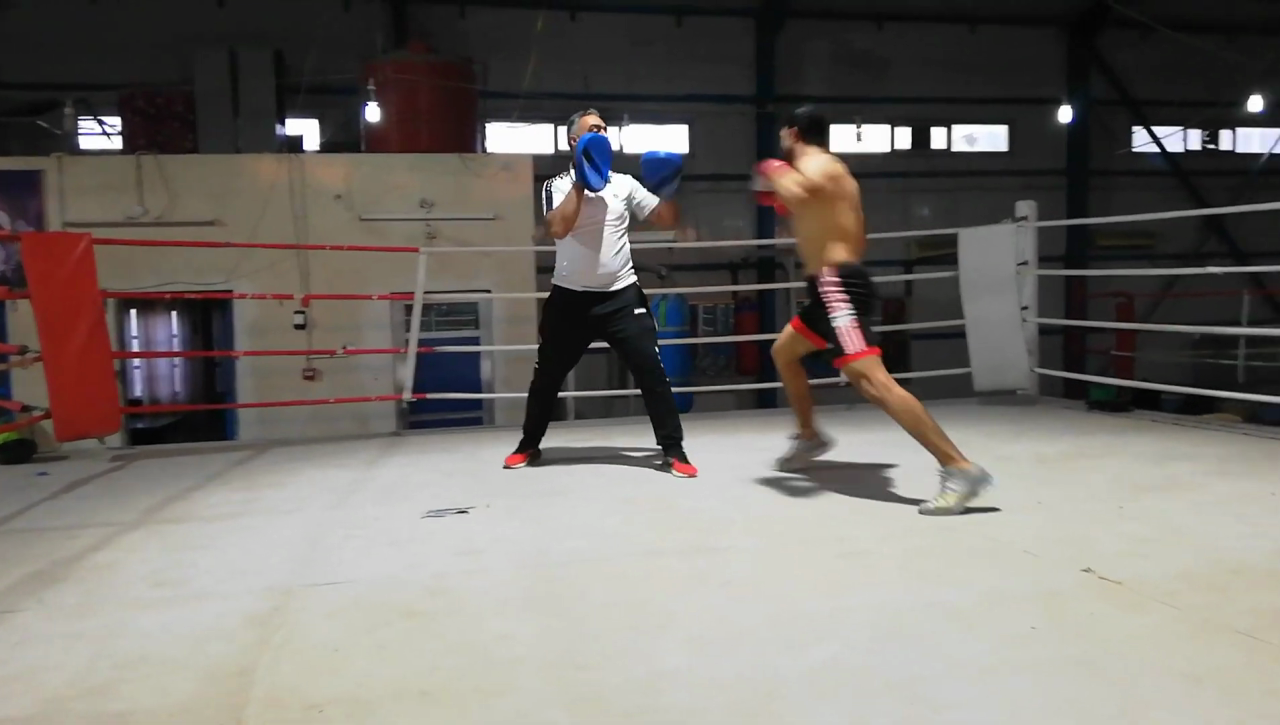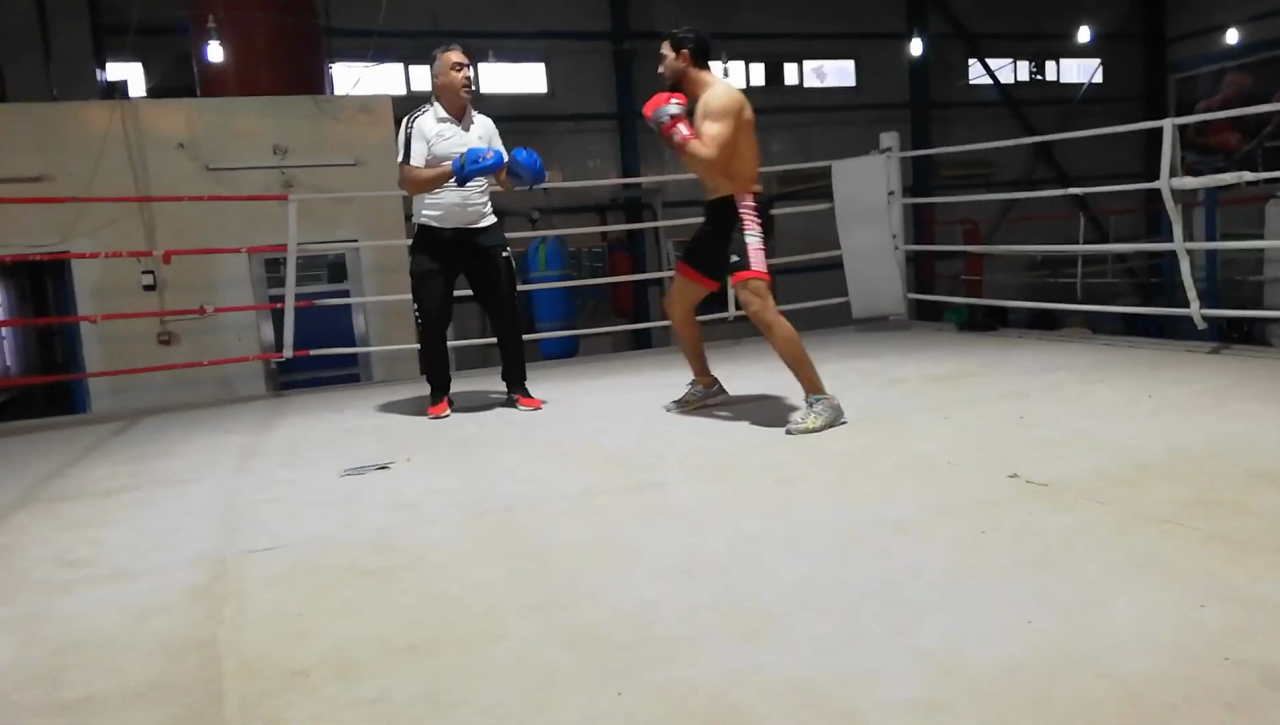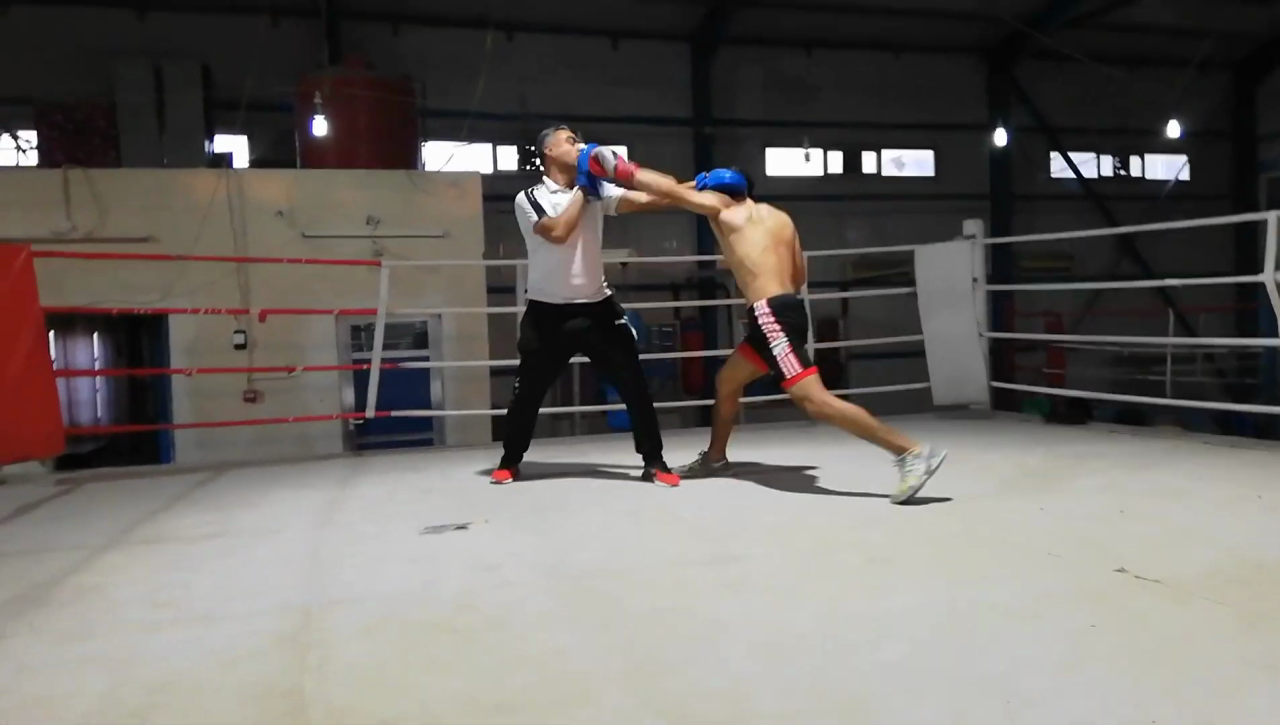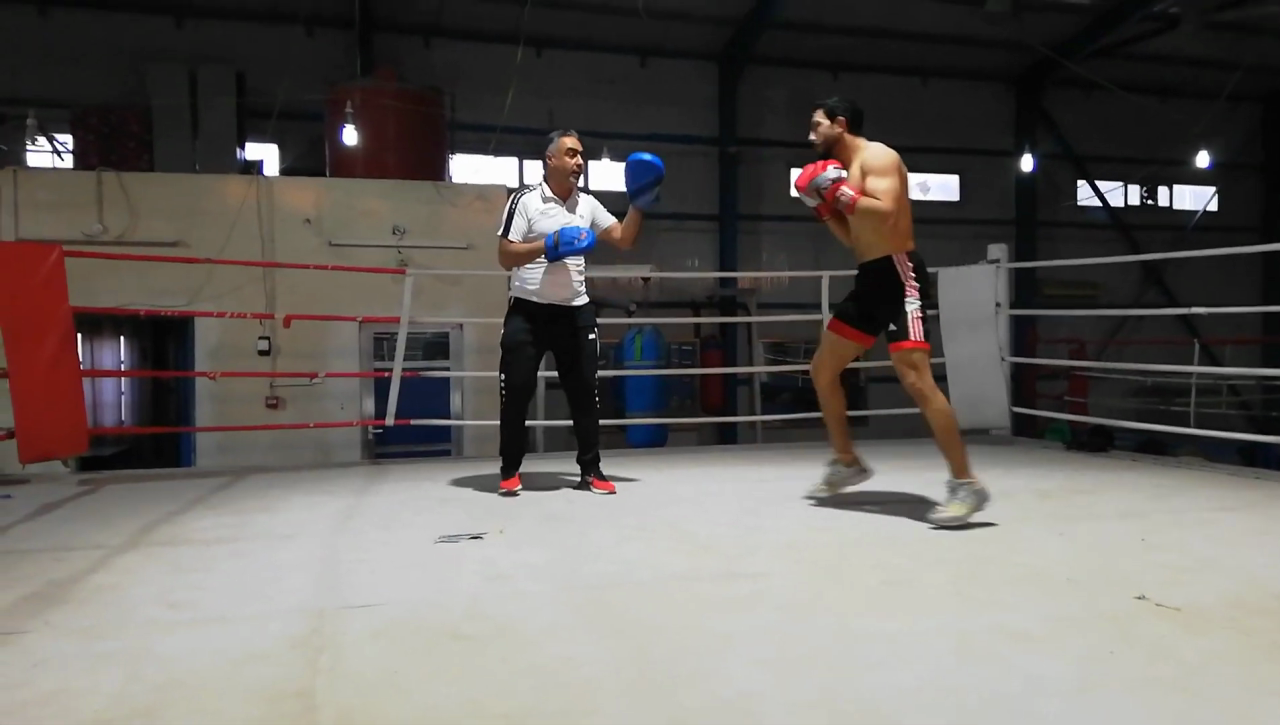
dt=1s
person 1, frame 1
left shoulder: (814, 164)
right shoulder: (833, 172)
left elbow: (795, 194)
left wrist: (777, 172)
right wrist: (783, 203)
left hip: (838, 286)
right hip: (833, 287)
left knee: (873, 383)
right knee: (783, 353)
left ankle: (961, 470)
right ankle: (808, 437)
person 1, frame 2
left shoulder: (721, 96)
right shoulder: (703, 102)
left elbow: (710, 159)
left wrist: (675, 126)
right wrist: (672, 131)
left hip: (742, 211)
right hip: (718, 215)
left knee: (758, 306)
right knee: (676, 305)
left ankle: (820, 399)
right ankle: (706, 384)
person 1, frame 3
left shoulder: (725, 208)
right shoulder: (781, 218)
left elbow: (671, 189)
right elbow: (799, 278)
left wrist: (621, 169)
left hip: (769, 313)
right hip: (784, 310)
left knee: (813, 400)
right knee: (726, 382)
left ankle: (913, 454)
right ankle: (715, 456)
person 1, frame 4
left shoulder: (878, 157)
right shoulder: (849, 171)
left elbow: (886, 215)
left wrist: (838, 190)
right wrist: (823, 204)
left hip: (898, 276)
right hip: (868, 279)
left knee: (915, 379)
right knee: (822, 368)
left ankle: (966, 484)
right ankle: (847, 462)
person 2, frame 1
left shoulder: (623, 183)
right shoulder: (556, 186)
left elbow: (668, 221)
right elbow: (558, 228)
right wrist: (581, 183)
left hip: (619, 296)
right hip: (570, 298)
left knee: (650, 369)
right knee: (548, 375)
left ankle: (673, 451)
right ankle: (528, 445)
person 2, frame 2
left shoulder: (484, 124)
right shoulder: (418, 123)
left elbow: (502, 176)
right elbow: (409, 182)
left wrist: (520, 174)
right wrist: (455, 168)
left hip: (483, 234)
right hip: (434, 238)
left knee: (506, 311)
right knee: (432, 318)
left ankle: (516, 387)
right ankle: (440, 393)
person 2, frame 3
left shoulder: (596, 190)
right shoulder: (530, 197)
left elbow: (643, 201)
right elbow: (558, 233)
right wrist: (582, 187)
left hip: (596, 308)
right hip: (547, 313)
left knee: (633, 379)
right knee: (529, 391)
left ankle: (654, 461)
right ankle: (509, 461)
person 2, frame 4
left shoulder: (587, 204)
right shoulder: (524, 201)
left elbow: (622, 240)
right elbow: (505, 256)
left wrist: (640, 201)
right wrist: (549, 244)
left hip: (575, 312)
right hip: (527, 311)
left knee: (584, 391)
right knee: (516, 389)
left ankle: (590, 470)
right ankle: (510, 469)
